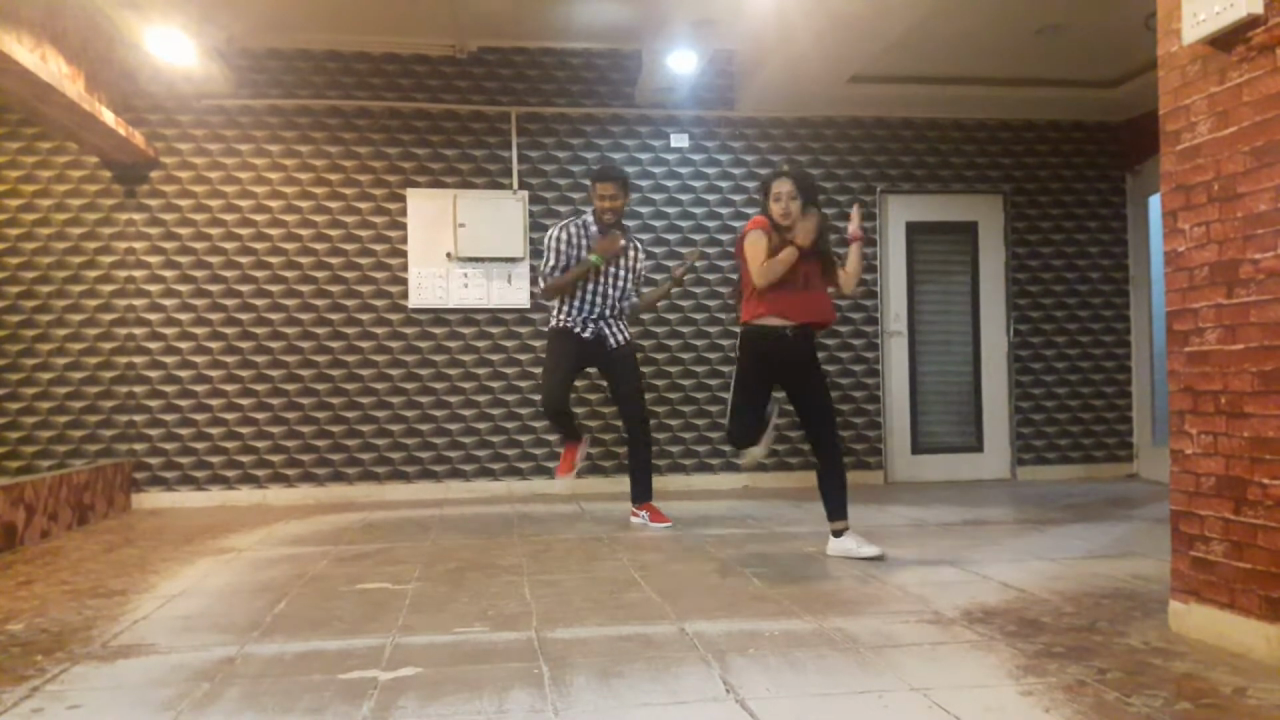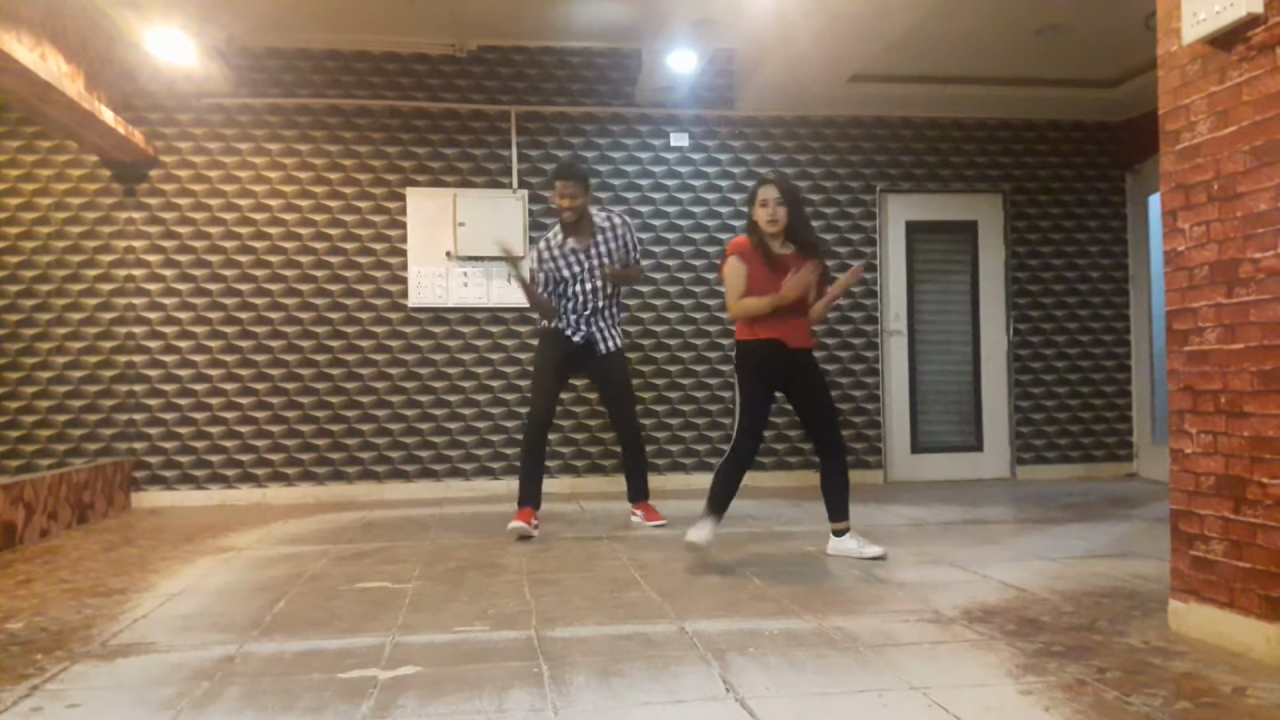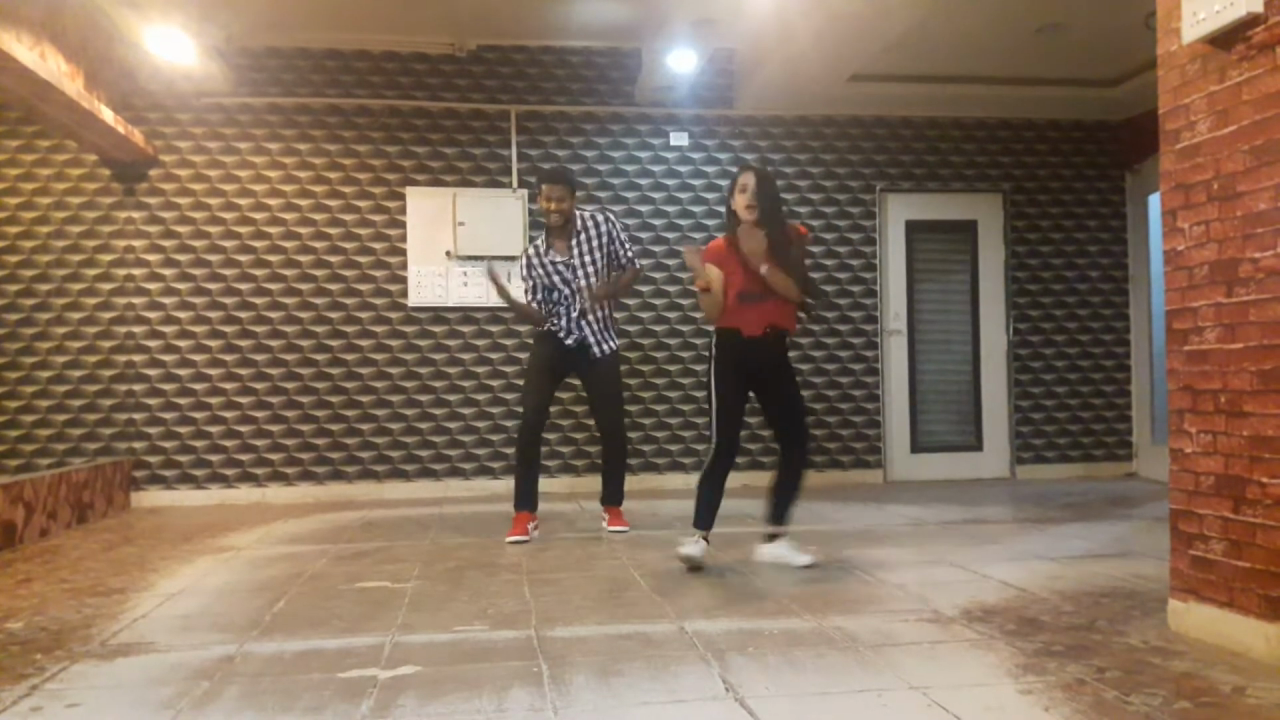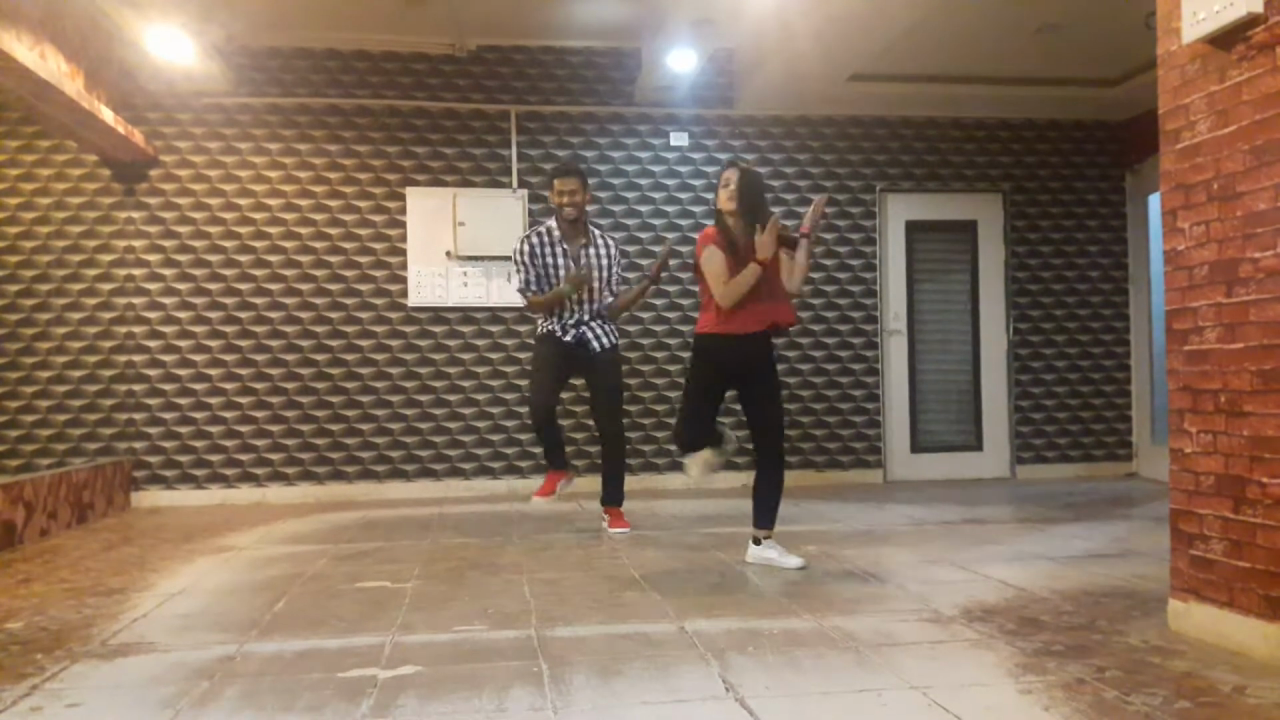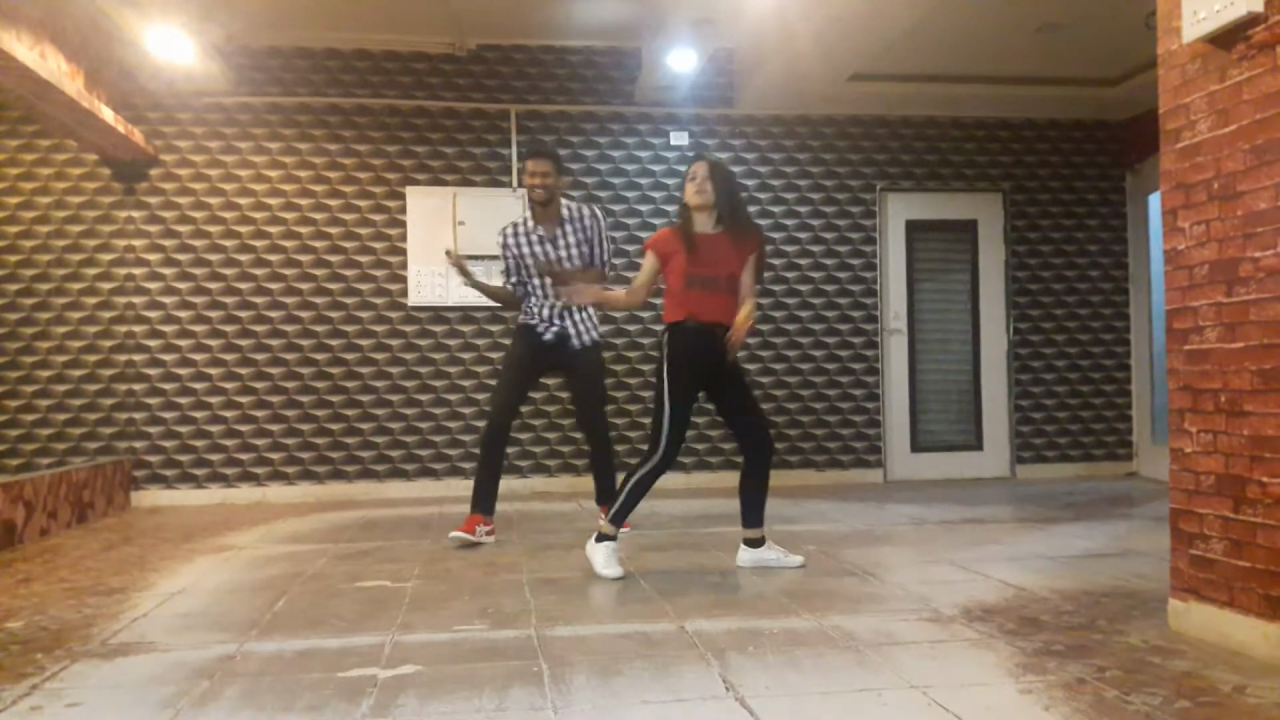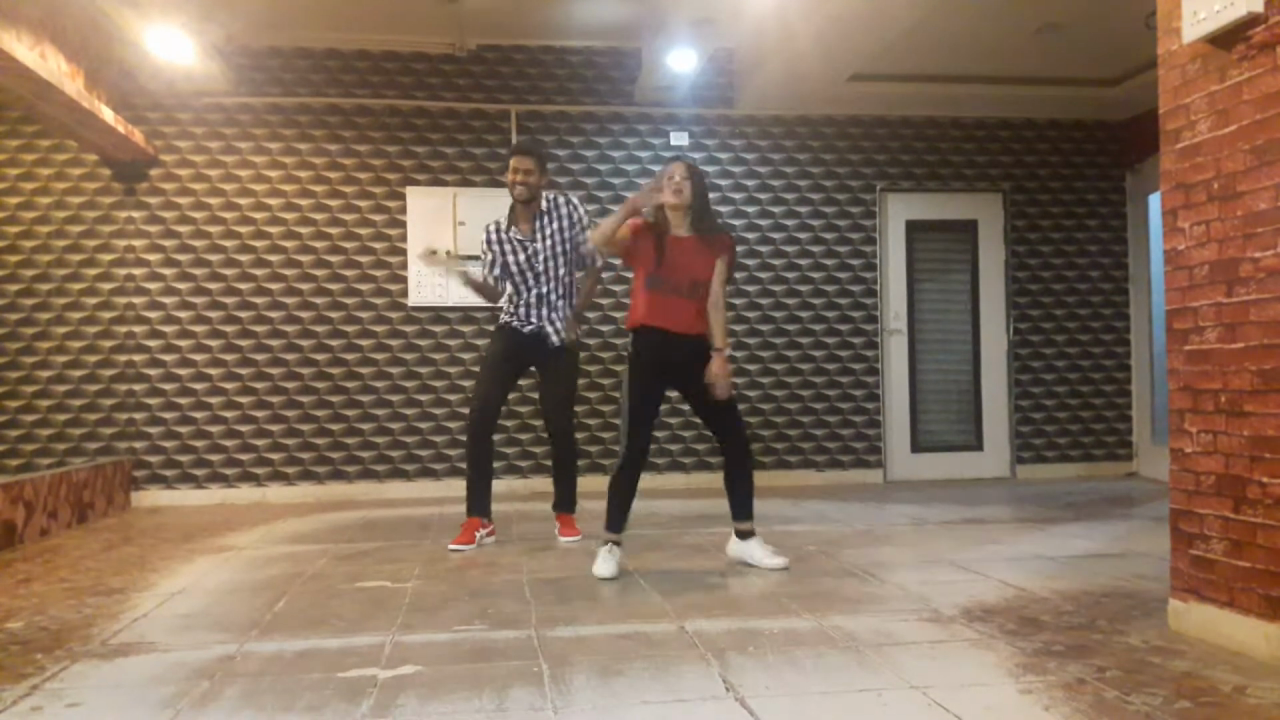
dt=0.2s
person 1, frame 1
left shoulder: (814, 242)
right shoulder: (759, 231)
left elbow: (848, 285)
right elbow: (761, 278)
left wrist: (855, 239)
right wrist: (798, 243)
left hip: (801, 348)
right hip: (759, 343)
left knee: (826, 439)
right knee: (742, 432)
left ankle: (840, 535)
right ankle: (762, 422)
person 1, frame 2
left shoulder: (807, 255)
right shoulder: (741, 251)
left elbow: (810, 317)
right elbow: (737, 309)
left wrist: (838, 290)
right wrist: (781, 297)
left hip: (797, 357)
right hip: (756, 355)
left knee: (832, 442)
right knee: (747, 441)
left ankle: (841, 535)
right ankle: (708, 522)
person 1, frame 3
left shoulder: (788, 239)
right shoulder: (719, 252)
left elbow: (795, 292)
right elbow: (715, 315)
left wrist: (764, 265)
right wrist: (703, 285)
left hip: (773, 351)
right hip: (732, 351)
left knee: (796, 444)
right knee: (725, 446)
left ankle: (776, 537)
right ankle: (698, 537)
person 1, frame 4
left shoulder: (769, 238)
right shoulder: (710, 240)
left elbow: (792, 286)
right elbow: (724, 297)
left wrist: (805, 234)
right wrist: (760, 259)
left hip: (758, 350)
right hip: (714, 348)
left knee: (771, 449)
right knee: (689, 433)
left ankle: (762, 540)
right ankle: (713, 443)
person 1, frame 5
left shoulder: (742, 240)
right shoulder: (668, 239)
left elbow: (747, 295)
right elbow: (634, 295)
left wrist: (746, 316)
right wrist: (598, 295)
left hip: (721, 350)
right hip: (683, 345)
left knee: (758, 444)
right knee: (665, 449)
left ankle: (755, 545)
right ankle: (604, 539)
person 1, frame 6
left shoulder: (714, 243)
right shoulder: (641, 232)
left elbow: (715, 304)
right elbow: (597, 242)
left wrist: (719, 355)
right wrist: (629, 208)
left hip: (693, 348)
right hip: (648, 346)
left knee: (736, 442)
right knee: (636, 449)
left ankle: (744, 537)
right ankle: (611, 545)
person 2, frame 1
left shoulder: (632, 247)
right shoulder: (565, 232)
left elbow: (631, 303)
right elbow: (548, 286)
left wrist: (670, 284)
right wrist: (594, 261)
left hip: (613, 335)
right hip: (570, 333)
left knee: (637, 418)
right knee: (553, 401)
left ankle: (642, 504)
right ankle: (574, 441)
person 2, frame 2
left shoulder: (616, 225)
right shoulder: (547, 248)
left elbow: (637, 268)
right elbow: (546, 309)
left wrist: (621, 276)
right wrist: (523, 279)
left hip: (605, 339)
right hip: (560, 337)
left knee: (627, 424)
right knee: (539, 418)
left ankle: (640, 503)
right ankle: (527, 510)
person 2, frame 3
left shoulder: (602, 224)
right shoulder: (534, 253)
left elbow: (632, 269)
right elbow: (536, 314)
left wrist: (609, 287)
right wrist: (506, 295)
left hip: (598, 341)
right hip: (554, 340)
left knee: (612, 426)
right knee: (531, 419)
left ankle: (612, 505)
right ankle: (525, 514)
person 2, frame 4
left shoulder: (604, 243)
right shoulder: (532, 242)
left elbow: (615, 304)
right elbow: (534, 302)
left wrist: (650, 278)
right wrist: (566, 289)
left hip: (598, 339)
right hip: (555, 340)
left knee: (611, 427)
right knee: (540, 407)
left ankle: (612, 506)
right ankle: (558, 468)
person 2, frame 5
left shoulder: (587, 218)
right shoulder: (513, 234)
left elbow: (605, 275)
right elbow: (516, 298)
left wrist: (575, 277)
right wrist: (473, 282)
left hip: (579, 335)
right hip: (533, 334)
left knee: (595, 425)
right knee: (498, 420)
left ankle: (608, 504)
right ankle: (480, 517)
person 2, frame 6
left shoulder: (565, 208)
right shoulder: (498, 230)
left elbow: (591, 267)
right elbow: (499, 292)
left wrist: (577, 312)
right wrist: (460, 273)
left hip: (556, 333)
right hip: (513, 331)
left knee: (560, 425)
right knee: (480, 419)
left ankle: (565, 514)
right ankle: (479, 520)
